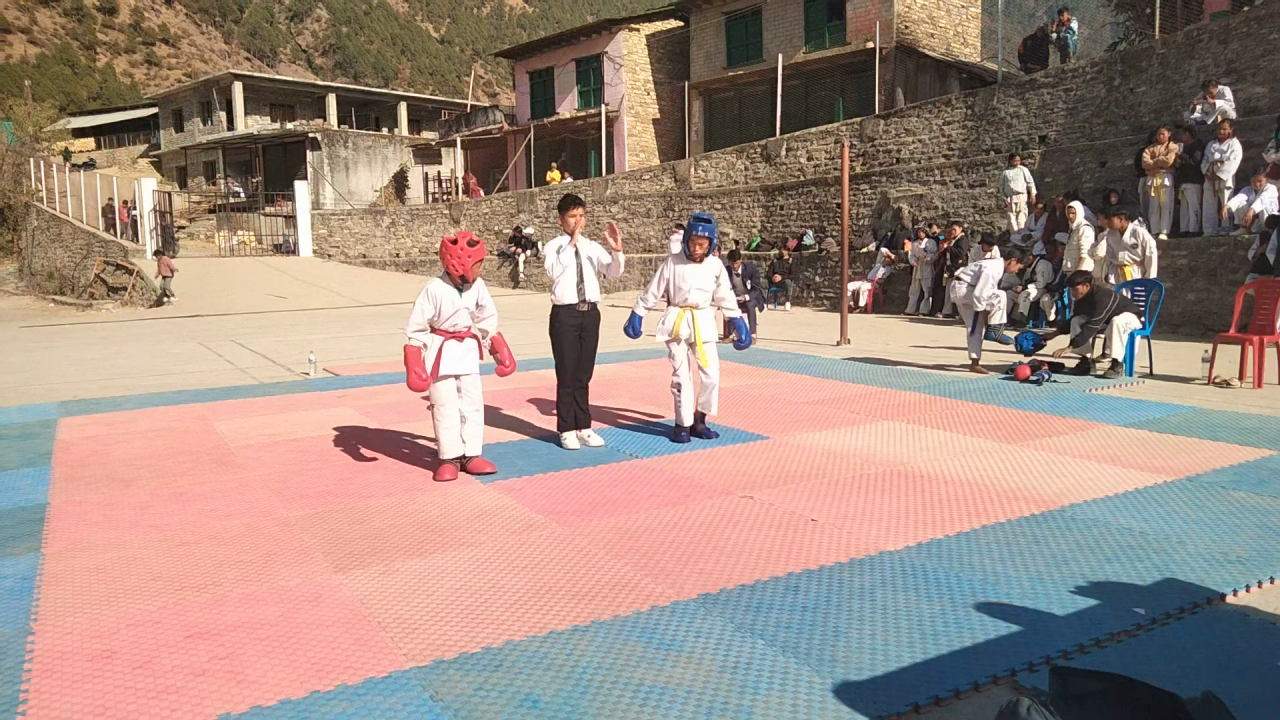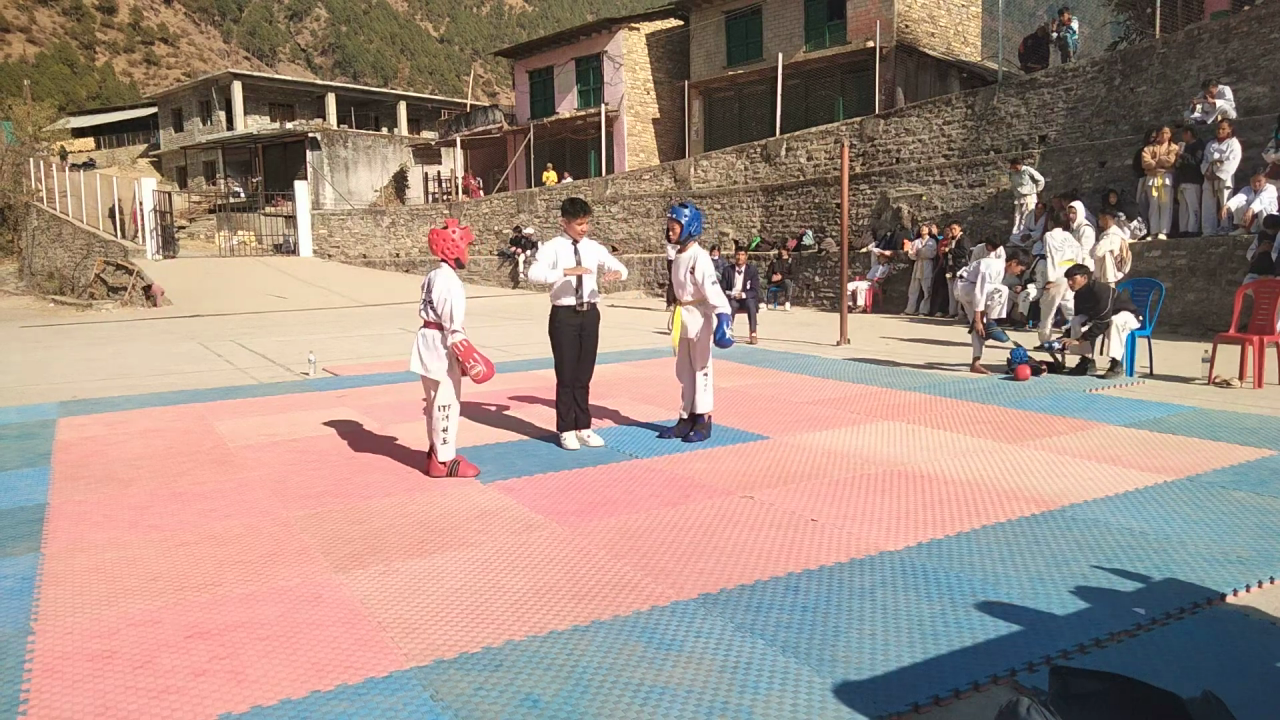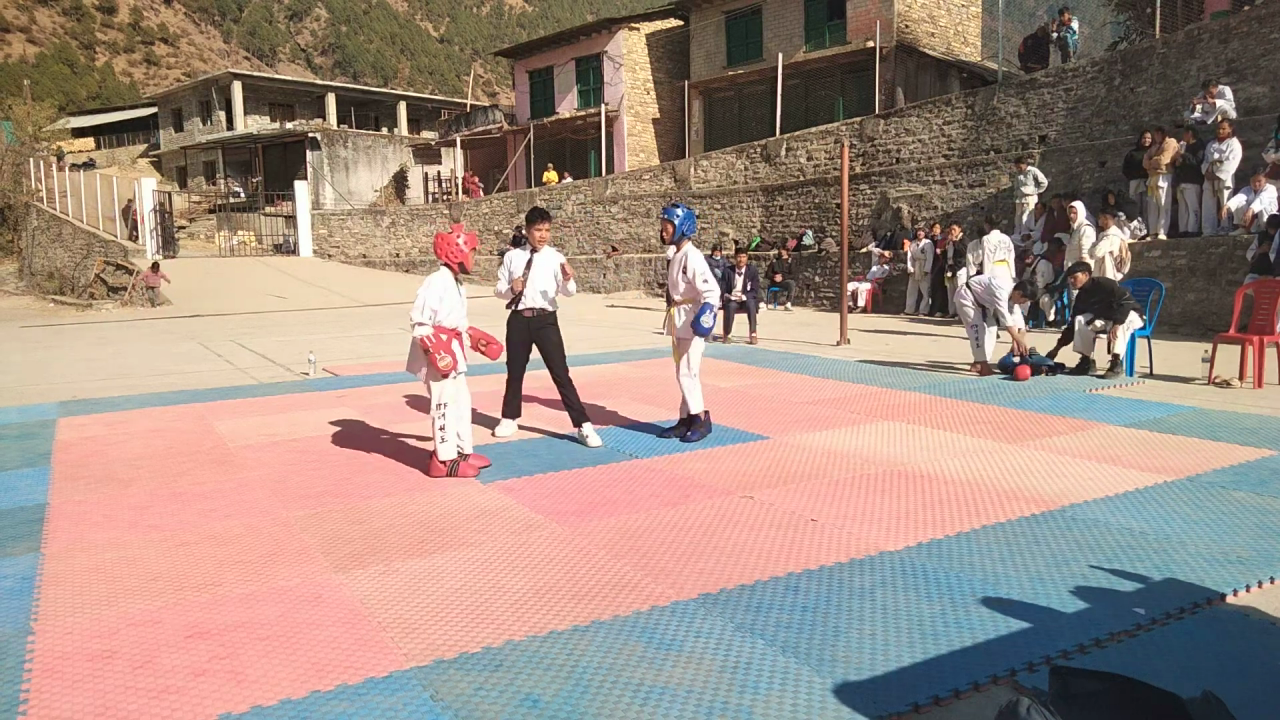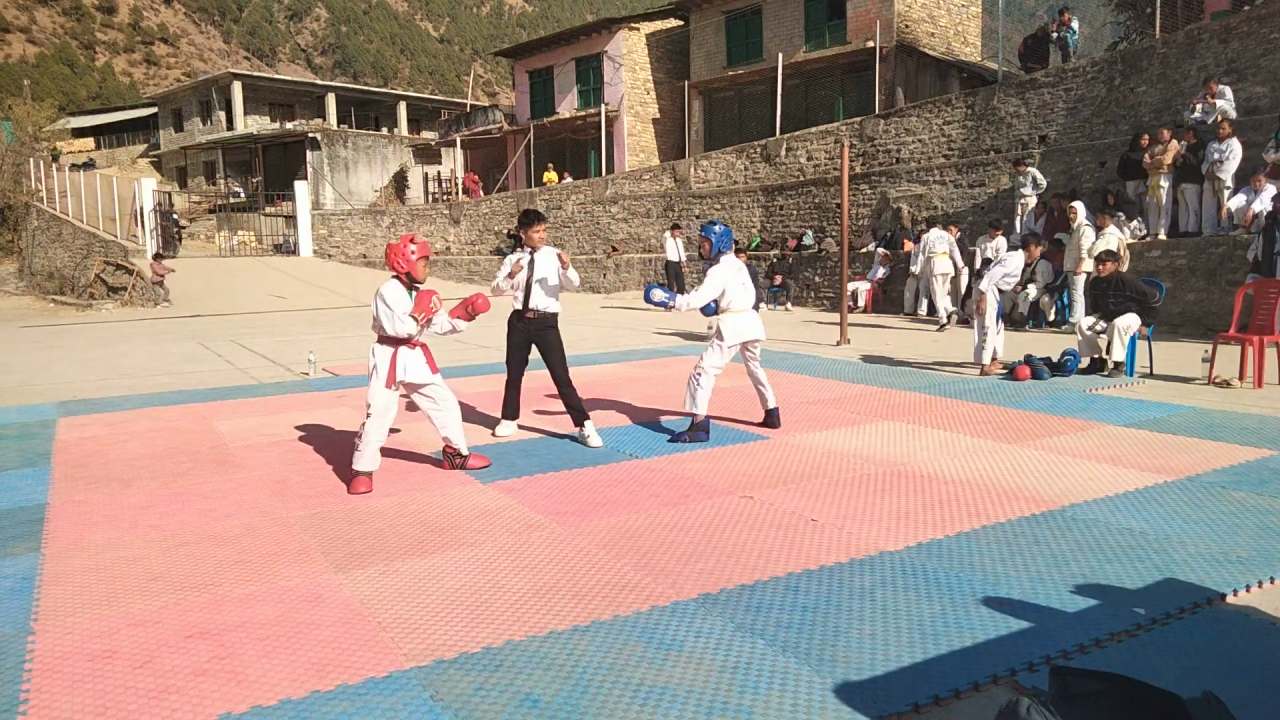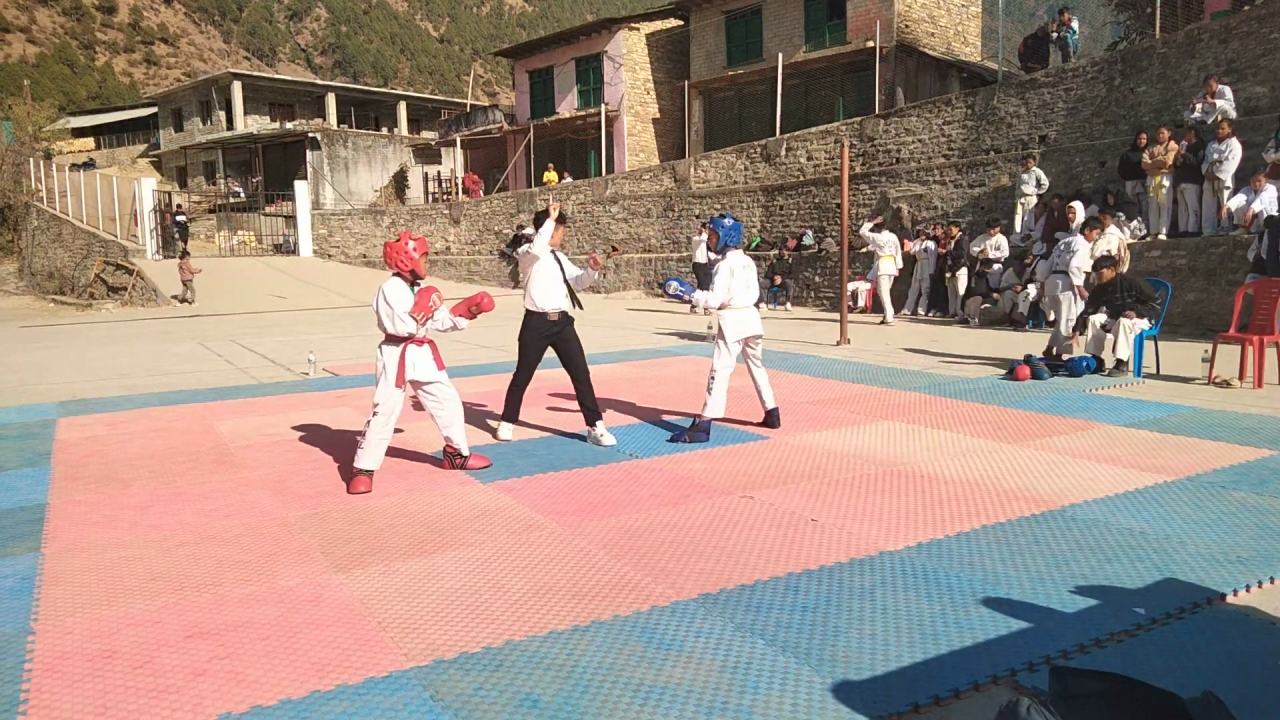
dt=1s
person 1, frame 1
left shoulder: (477, 286)
right shoulder: (434, 290)
left elbow: (487, 319)
right elbow: (415, 330)
left wrist: (499, 350)
right wrist: (415, 365)
left hip: (467, 350)
right hip: (440, 352)
left knee: (472, 404)
right knee: (445, 407)
left ankle: (470, 455)
right ankle: (449, 458)
person 1, frame 2
left shoulder: (433, 276)
right shoulder: (449, 281)
right elbow: (453, 324)
right wrist: (468, 357)
left hip: (428, 341)
right hip: (442, 347)
left knee: (437, 405)
right knee: (446, 405)
left ankle: (438, 454)
right ankle: (444, 461)
person 1, frame 3
left shoulder: (455, 282)
right shoulder: (436, 282)
right elbow: (419, 320)
left wrist: (476, 339)
right wrist: (435, 350)
left hip: (451, 346)
right hip: (436, 348)
left knee: (461, 401)
right knee: (444, 403)
left ankle: (461, 452)
right ankle: (444, 460)
person 1, frame 4
left shoulder: (418, 293)
right shoulder: (388, 291)
left elbow: (441, 324)
right elbow: (400, 328)
left wrist: (466, 312)
right wrist: (423, 311)
left hip: (416, 357)
right hip: (389, 358)
left knee: (445, 403)
right knee: (378, 414)
left ankle: (456, 454)
right ankle: (362, 471)
person 1, frame 5
left shoulder: (421, 290)
right shoulder: (390, 289)
left elbow: (442, 321)
right elbow: (399, 326)
left wrist: (467, 311)
right wrist: (422, 309)
left hip: (423, 355)
right hip: (396, 357)
left knee: (449, 403)
right knee: (384, 413)
left ankle: (457, 454)
right ankle: (362, 469)
person 2, frame 1
left shoulder: (591, 247)
right shoulder: (555, 247)
left elbow: (614, 272)
right elbow: (554, 273)
left wrist: (617, 250)
right wrist: (571, 243)
left hip: (590, 313)
right hip: (565, 314)
left knee: (584, 375)
right knee: (566, 374)
left ankle: (583, 427)
right ankle: (567, 430)
person 2, frame 2
left shoulder: (594, 247)
right shoulder: (552, 247)
left elbow: (619, 267)
right elbow: (534, 273)
left wrist: (617, 272)
right wrist: (567, 271)
left hip: (589, 314)
right hip: (564, 314)
left knee: (584, 375)
right knee: (566, 375)
left ankle: (583, 427)
right ankle: (566, 430)
person 2, frame 3
left shoulder: (555, 257)
right shoulder: (513, 257)
left elbow: (570, 292)
right elbow: (499, 290)
left wrist: (567, 279)
right wrist: (511, 289)
left hip: (545, 320)
right hip: (518, 319)
left knee: (560, 373)
right knee: (515, 372)
left ankle: (583, 426)
right ankle: (510, 418)
person 2, frame 4
left shoulder: (554, 256)
right shoulder: (513, 260)
left elbow: (573, 284)
right elbow: (496, 289)
left wrist: (566, 267)
right wrist: (510, 276)
left hip: (546, 321)
right hip: (519, 321)
left knee: (560, 374)
right knee: (514, 373)
left ankle: (584, 426)
right ankle: (509, 420)
person 2, frame 5
left shoulder: (559, 257)
right shoulder: (527, 253)
left elbow: (579, 282)
right elbow: (537, 248)
left wrist: (592, 269)
right wrist: (550, 219)
left hip: (562, 321)
right hip: (536, 322)
left knee: (580, 373)
right knee: (523, 375)
left ankle: (595, 427)
right ankle: (507, 422)
person 3, frame 1
left shoulder: (716, 265)
right shoulder: (672, 263)
left elbow: (726, 297)
right elbow: (653, 290)
left wrist: (738, 323)
right wrist: (637, 314)
left hip: (703, 323)
right hip: (677, 322)
left knee: (709, 374)
right knee: (682, 375)
left ankle: (699, 421)
right ankle: (683, 424)
person 3, frame 2
left shoulder: (699, 256)
right shoulder: (680, 255)
left elbow: (712, 289)
left wrist: (723, 318)
left hip: (699, 318)
right hip: (683, 318)
left knee: (701, 369)
right knee: (685, 370)
left ankle: (703, 421)
right ankle: (687, 419)
person 3, frame 3
left shoulder: (691, 256)
right shoulder: (676, 255)
left elbow: (710, 287)
left wrist: (707, 310)
left hip: (691, 318)
right hip: (680, 318)
left knee: (688, 371)
right knee: (683, 372)
left ankle: (701, 419)
right ankle: (687, 419)
person 3, frame 4
left shoulder: (719, 270)
right shoulder: (738, 264)
left elbow: (699, 299)
left wrist: (670, 299)
right wrist: (719, 304)
left hip: (732, 324)
right hip: (751, 321)
left knee: (704, 370)
right knee: (755, 368)
left ankle: (699, 426)
right ankle: (772, 415)
person 3, frame 5
left shoulder: (726, 264)
right shoulder: (748, 261)
left elbow: (713, 300)
left wrist: (688, 293)
left hip: (733, 320)
right hip: (751, 316)
left knee: (720, 371)
right knee: (756, 366)
left ankle: (702, 426)
right ankle: (771, 414)
